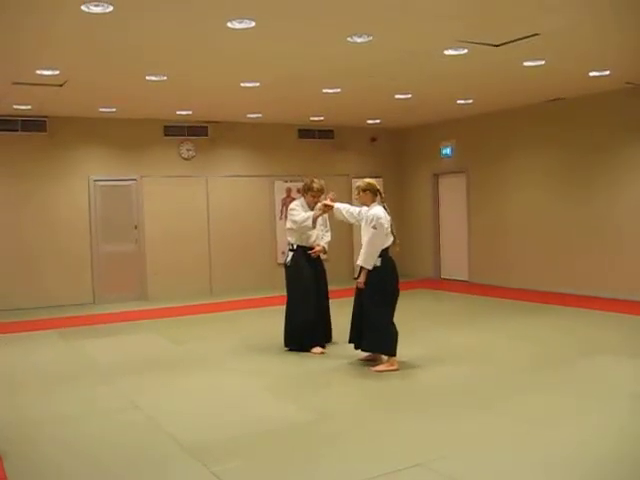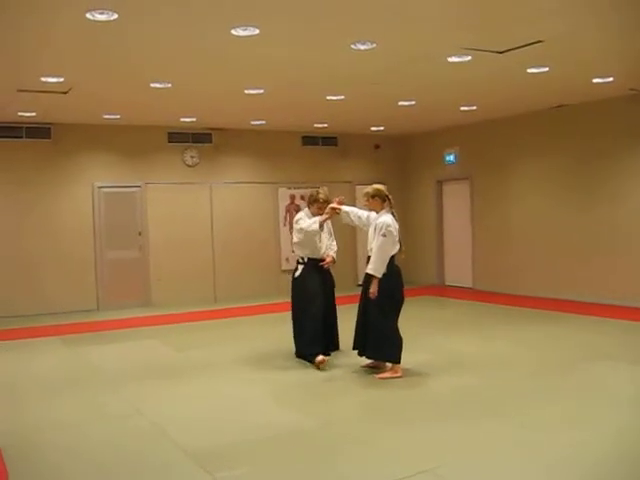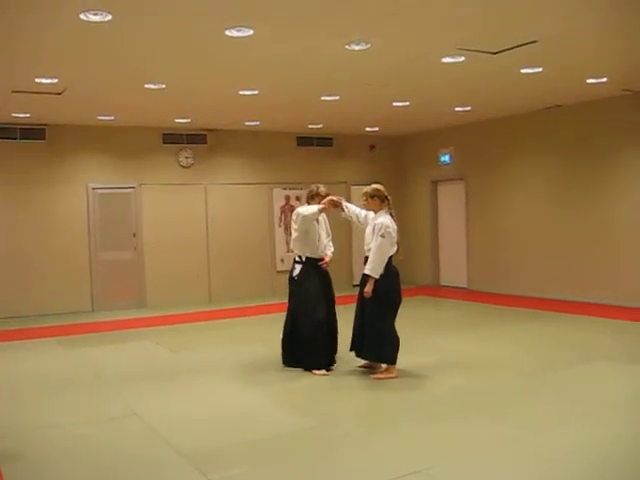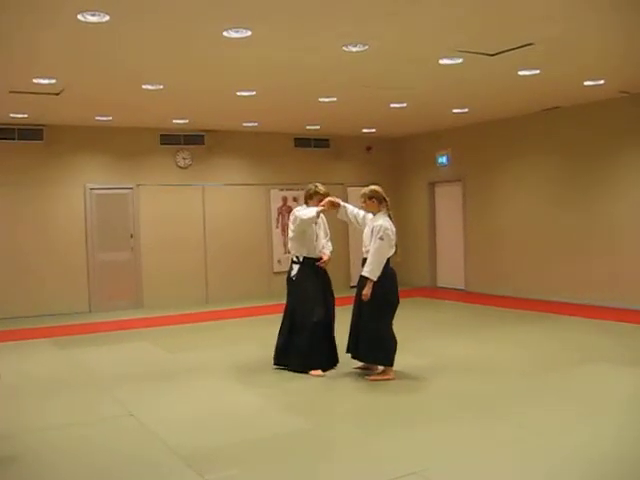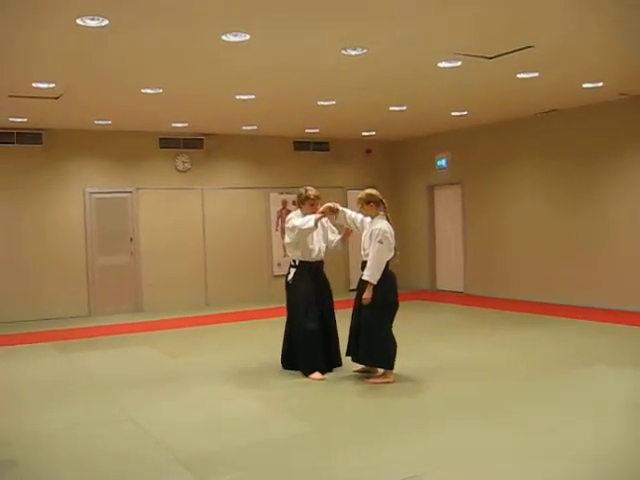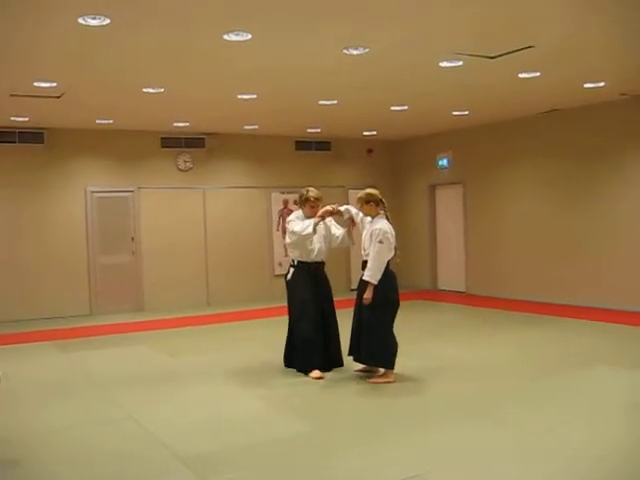
dt=0.4s
person 1, frame 1
left shoulder: (376, 215)
right shoulder: (369, 211)
left elbow: (371, 247)
right elbow: (352, 212)
left wrist: (363, 273)
right wrist: (333, 205)
left hip: (380, 268)
right hip: (376, 267)
left knee: (381, 313)
right knee: (368, 310)
left ankle: (391, 360)
right ankle: (377, 352)
person 1, frame 2
left shoulder: (385, 222)
right shoulder: (376, 218)
left elbow: (381, 254)
right elbow: (358, 216)
left wrist: (374, 282)
right wrist: (340, 209)
left hip: (386, 276)
right hip: (379, 274)
left knee: (385, 320)
right knee: (372, 317)
left ankle: (395, 367)
right ankle: (380, 360)
person 1, frame 3
left shoulder: (383, 223)
right shoulder: (374, 217)
left elbow: (378, 255)
right elbow: (356, 214)
left wrist: (370, 282)
right wrist: (340, 203)
left hip: (383, 277)
right hip: (376, 274)
left knee: (382, 321)
right knee: (369, 318)
left ankle: (390, 368)
right ankle: (375, 360)
person 1, frame 4
left shoulder: (382, 225)
right shoulder: (372, 219)
left elbow: (377, 257)
right elbow: (354, 214)
left wrist: (369, 284)
right wrist: (338, 204)
left hip: (381, 279)
right hip: (373, 275)
left knee: (380, 323)
right knee: (366, 319)
left ankle: (387, 370)
right ankle: (372, 362)
person 1, frame 5
left shoulder: (381, 228)
right shoulder: (370, 222)
left elbow: (377, 261)
right elbow: (352, 218)
left wrist: (369, 288)
right wrist: (336, 210)
left hip: (380, 282)
right hip: (372, 278)
left knee: (379, 326)
right knee: (365, 322)
left ankle: (387, 372)
right ankle: (372, 365)
person 1, frame 6
left shoulder: (381, 228)
right shoulder: (371, 222)
left elbow: (377, 261)
right elbow: (354, 213)
left wrist: (370, 288)
right wrist: (340, 210)
left hip: (381, 281)
right hip: (372, 277)
left knee: (381, 325)
right knee: (367, 322)
left ankle: (388, 372)
right ankle: (374, 364)
person 2, frame 1
left shoulder: (320, 209)
right shoulder: (295, 208)
left elbow: (326, 231)
right elbow: (301, 223)
left wrist: (322, 246)
right wrist: (317, 213)
left hip: (314, 256)
right hip: (298, 257)
left knee: (319, 298)
right knee: (302, 300)
left ankle: (319, 337)
right ankle: (306, 342)
person 2, frame 2
left shoulder: (324, 219)
right shoulder: (301, 218)
left elbow: (331, 240)
right elbow: (308, 230)
left wrist: (331, 256)
right wrist: (324, 218)
left hip: (323, 267)
right hip: (306, 269)
left knee: (327, 308)
right knee: (312, 309)
left ankle: (324, 345)
right ankle: (314, 352)
person 2, frame 3
left shoulder: (322, 217)
right shoulder: (300, 214)
left elbow: (327, 240)
right elbow: (305, 214)
left wrist: (328, 255)
right wrist: (322, 207)
left hip: (319, 268)
right hip: (303, 270)
left knee: (327, 312)
right knee: (312, 315)
left ankle: (325, 354)
right ankle: (315, 362)
person 2, frame 4
left shoulder: (320, 217)
right shoulder: (298, 214)
left elbow: (326, 240)
right elbow: (304, 218)
left wrist: (327, 254)
right wrist: (321, 209)
left hip: (318, 268)
right hip: (301, 269)
left knee: (325, 313)
right knee: (308, 316)
left ankle: (324, 357)
right ankle: (309, 362)
person 2, frame 5
left shoulder: (321, 220)
right shoulder: (293, 219)
left elbow: (331, 241)
right elbow: (301, 228)
left wrist: (343, 237)
right wrist: (319, 215)
left hip: (317, 271)
right hip: (300, 273)
left knee: (325, 317)
right knee: (305, 320)
left ankle: (325, 359)
right ankle: (310, 365)
person 2, frame 6
left shoulder: (325, 219)
right shoulder: (294, 220)
left elbow: (338, 239)
right elbow: (300, 233)
left wrist: (349, 228)
right wrist: (318, 219)
left hip: (318, 272)
right hip: (300, 273)
left knee: (326, 316)
right knee: (305, 318)
left ankle: (326, 359)
right ankle: (309, 364)
